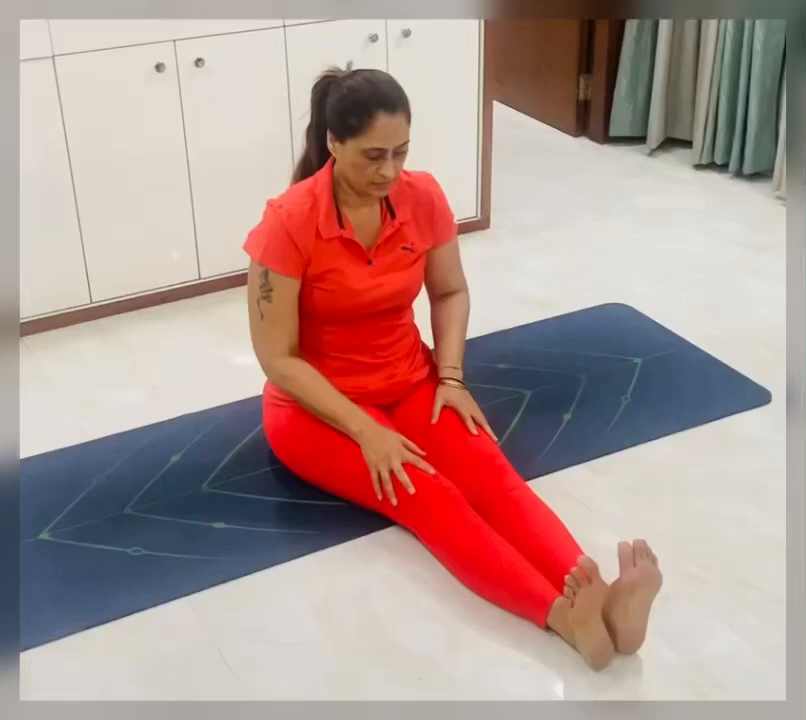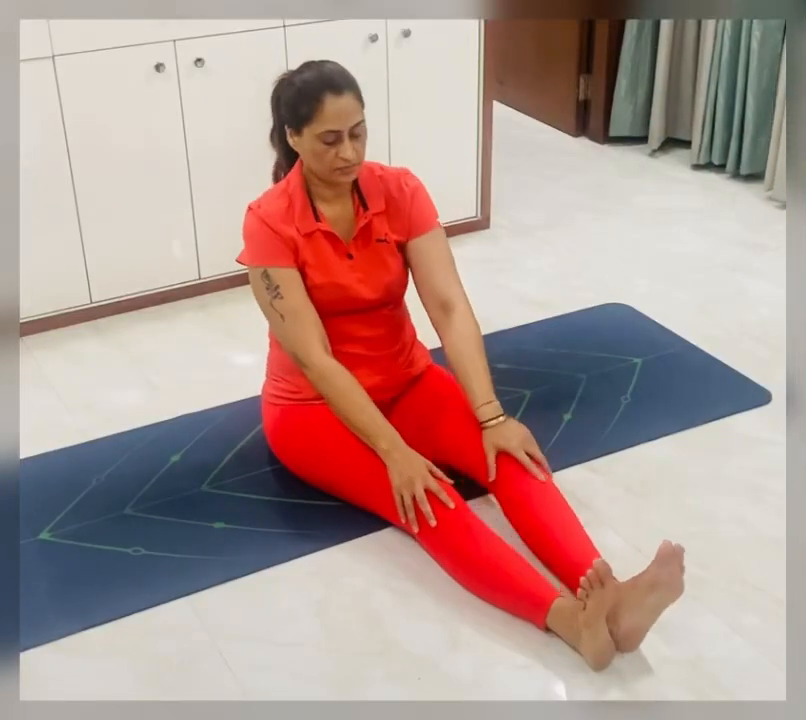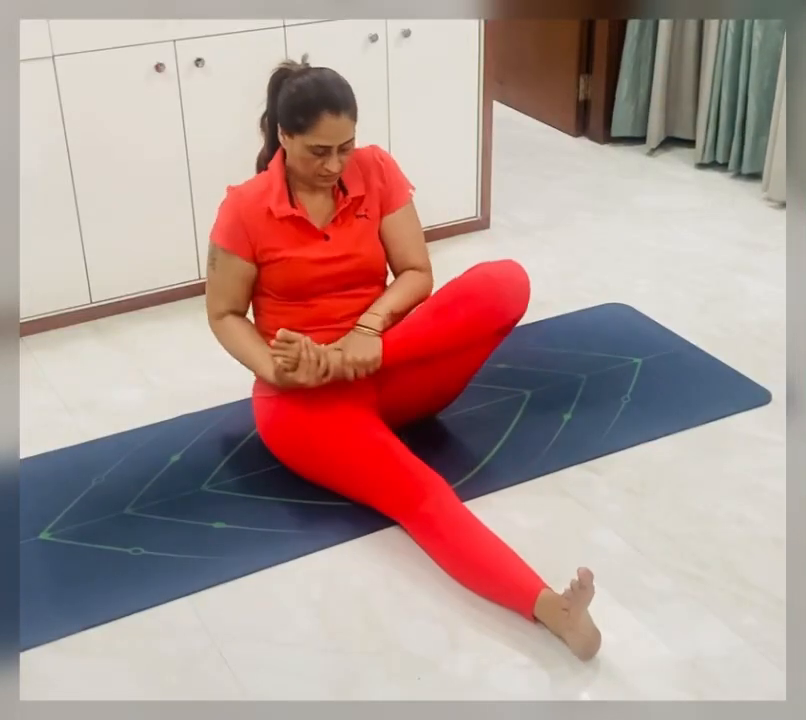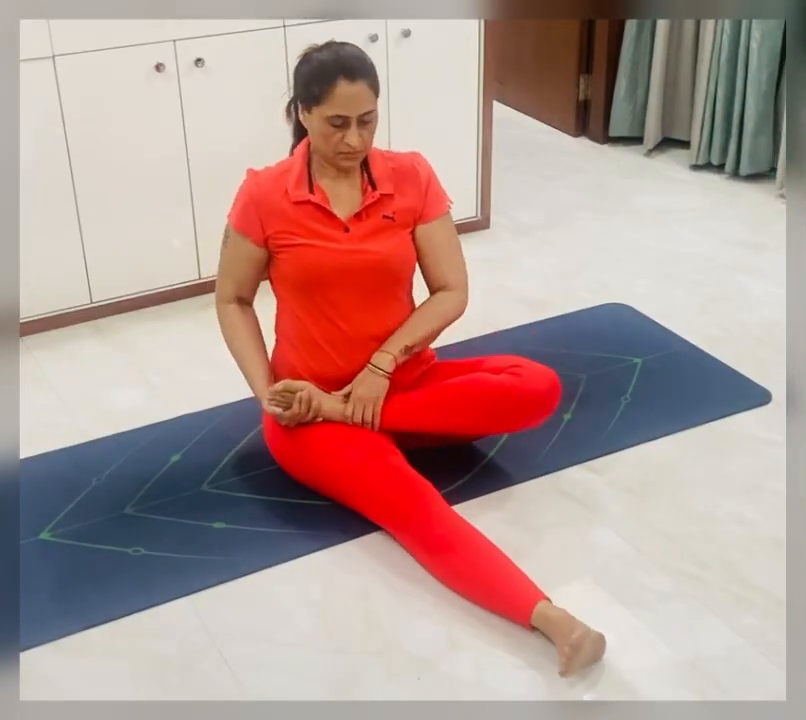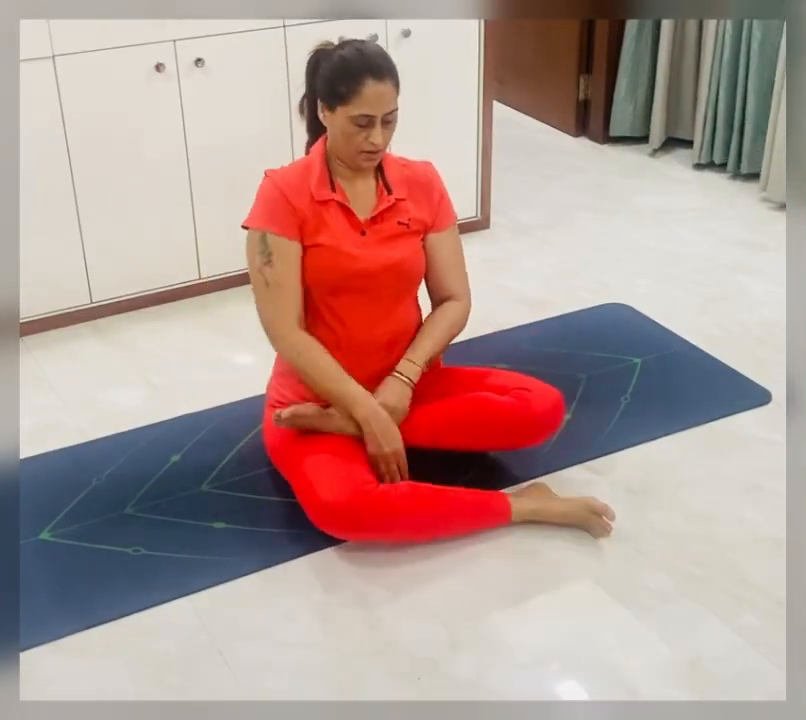
dt=1s
person 1, frame 1
left shoulder: (423, 197)
right shoulder: (288, 221)
left elbow: (450, 292)
right elbow: (277, 358)
left wrist: (451, 377)
right wrist: (365, 431)
left hip: (411, 383)
right hip: (316, 407)
left knee: (492, 475)
right knee: (430, 498)
left ankle: (600, 595)
right ankle: (564, 617)
person 1, frame 2
left shoulder: (400, 191)
right shoulder: (270, 223)
left elbow: (449, 308)
right elbow: (314, 358)
left wrist: (491, 417)
right wrist: (394, 452)
left hip: (406, 381)
right hip: (313, 405)
left knee: (506, 459)
right knee: (431, 504)
left ankle: (599, 592)
right ankle: (567, 618)
person 1, frame 3
left shoulder: (377, 171)
right shoulder: (246, 210)
left elbow: (417, 274)
right elbow: (223, 315)
left wrist: (368, 330)
right wrist: (273, 368)
left hip: (393, 375)
right hip: (303, 397)
left knee: (506, 283)
right knee: (418, 493)
left ankle: (336, 361)
right ankle: (546, 605)
person 1, frame 4
left shoulder: (412, 177)
right shoulder: (264, 194)
left elbow: (453, 292)
right elbow: (231, 300)
left wrist: (384, 363)
right wrist: (266, 391)
left hip: (406, 380)
right hip: (312, 406)
left knee: (537, 389)
right knee: (414, 507)
left ankle: (341, 412)
person 1, frame 5
left shoulder: (421, 183)
right shoulder: (283, 194)
left elbow: (453, 301)
right elbow: (284, 331)
left wrist: (404, 380)
right wrist: (368, 409)
left hip: (410, 385)
right hip: (316, 398)
left knee: (542, 408)
right knee: (338, 506)
left ankle: (349, 428)
right ankle: (525, 507)
